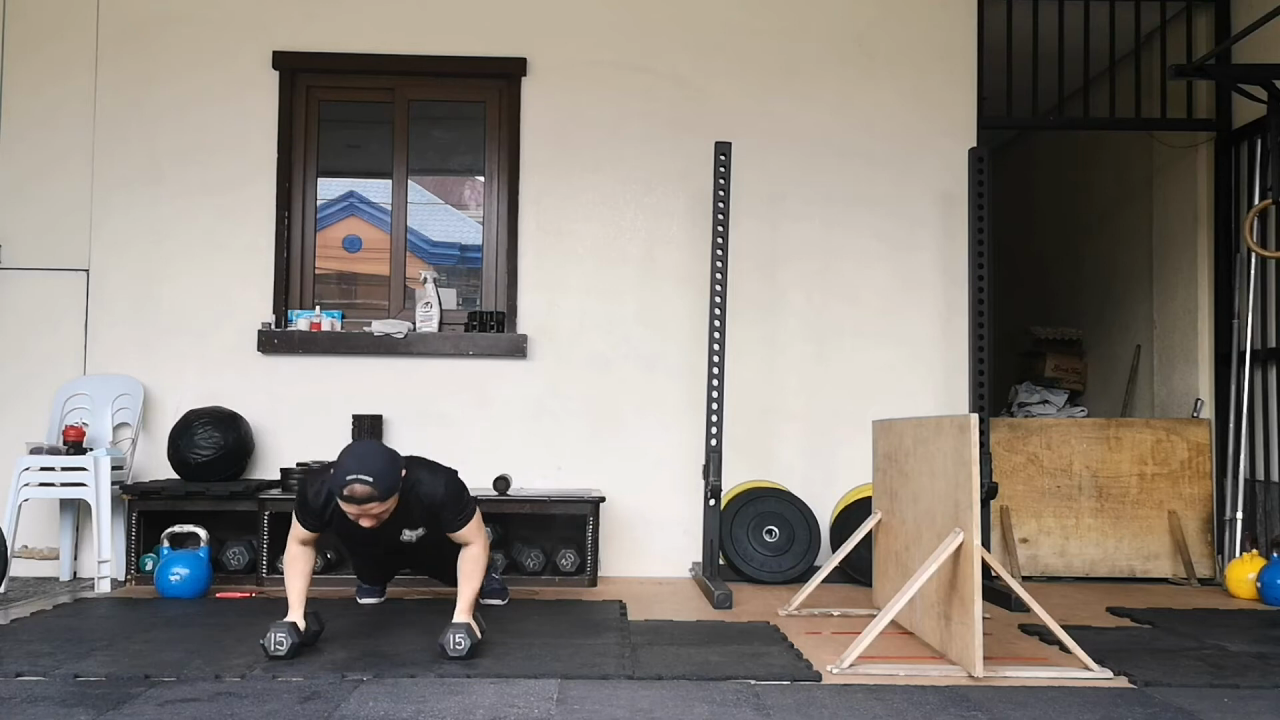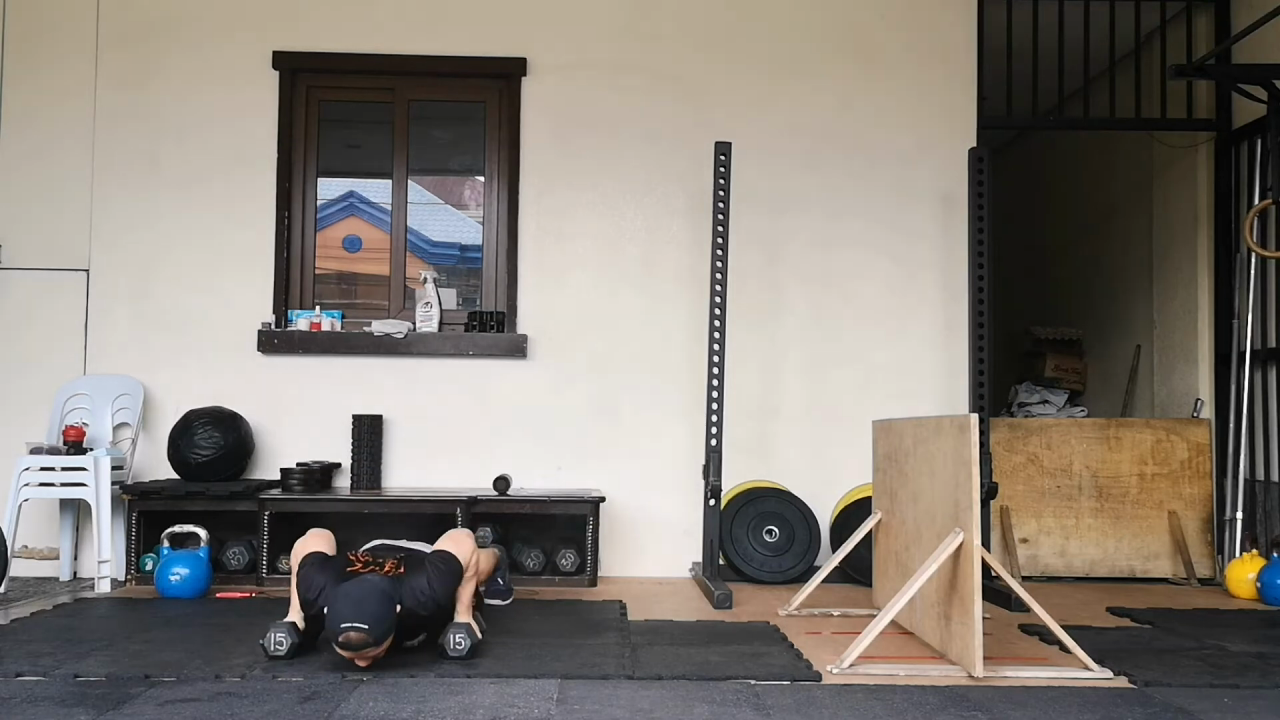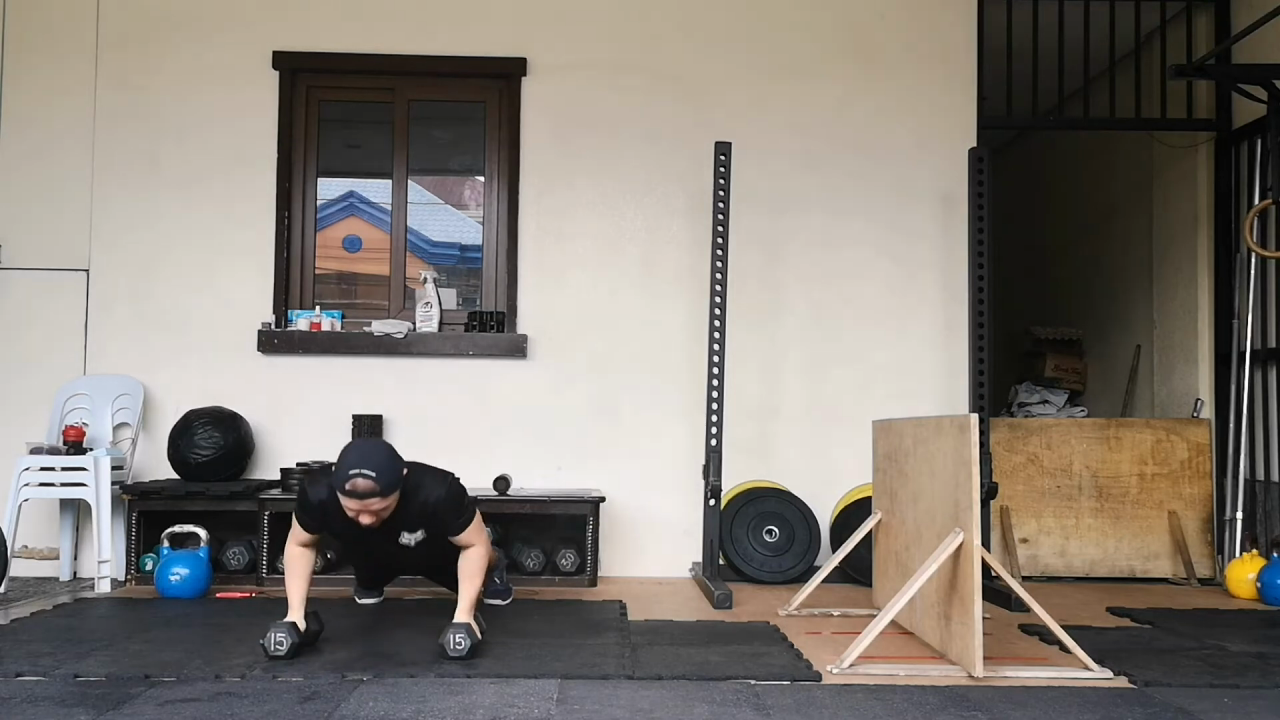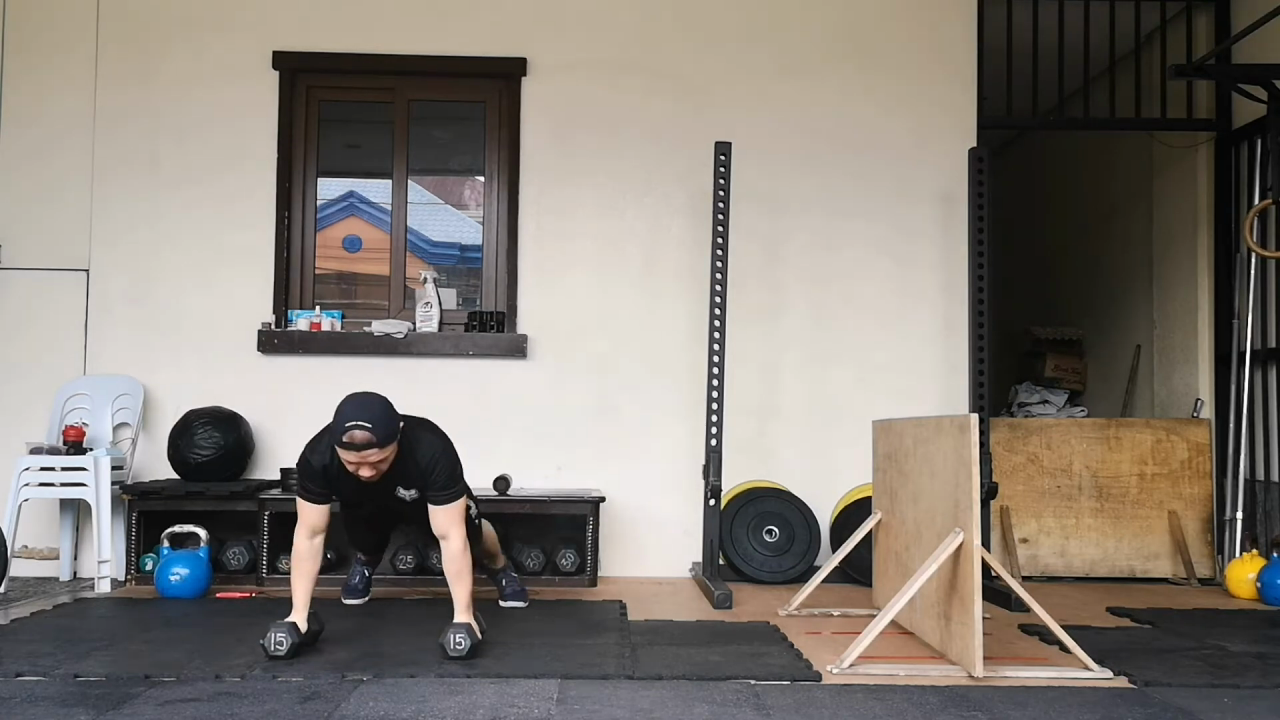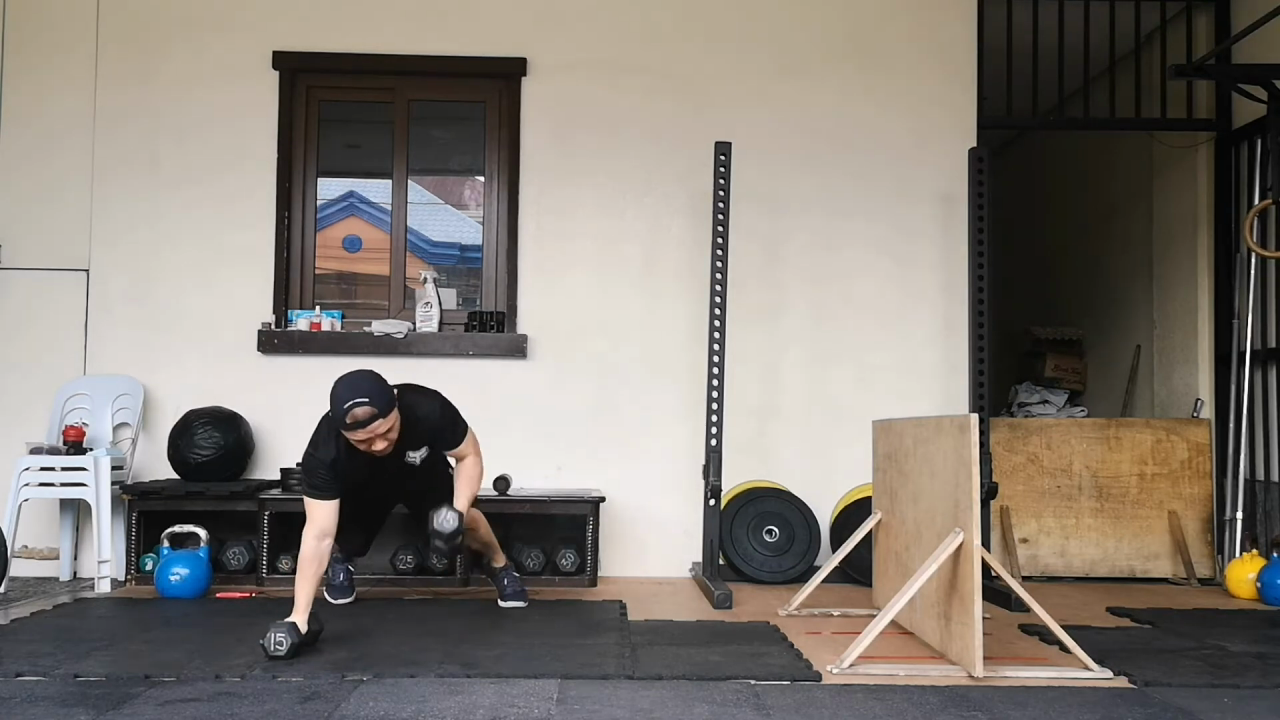
dt=0.4s
person 1, frame 1
left shoulder: (436, 487)
right shoulder: (319, 493)
left elbow: (474, 542)
right elbow: (300, 544)
left wrist: (463, 614)
right wrist: (295, 613)
left hip: (432, 544)
left ankle: (485, 573)
person 1, frame 2
left shoulder: (428, 595)
right shoulder: (317, 595)
left elbow: (463, 539)
right elbow: (316, 537)
left wrist: (464, 615)
right wrist: (295, 613)
left ankle: (495, 558)
person 1, frame 3
left shoulder: (436, 492)
right shoulder: (318, 496)
left elbow: (475, 544)
right elbow: (299, 544)
left wrist: (465, 612)
right wrist: (295, 612)
left ankle: (493, 568)
person 1, frame 4
left shoulder: (431, 451)
right shoulder: (318, 457)
left elbow: (450, 537)
right elbow: (310, 535)
left wrist: (463, 615)
right wrist: (299, 614)
left ankle: (499, 567)
right ankle: (365, 561)
person 1, frame 5
left shoulder: (427, 409)
right shoulder: (323, 451)
left elbow: (470, 456)
right elbow: (319, 534)
left wrist: (458, 510)
right wrist: (299, 616)
left hip: (424, 474)
left knee: (465, 521)
left ankle: (499, 565)
right ankle: (340, 559)
